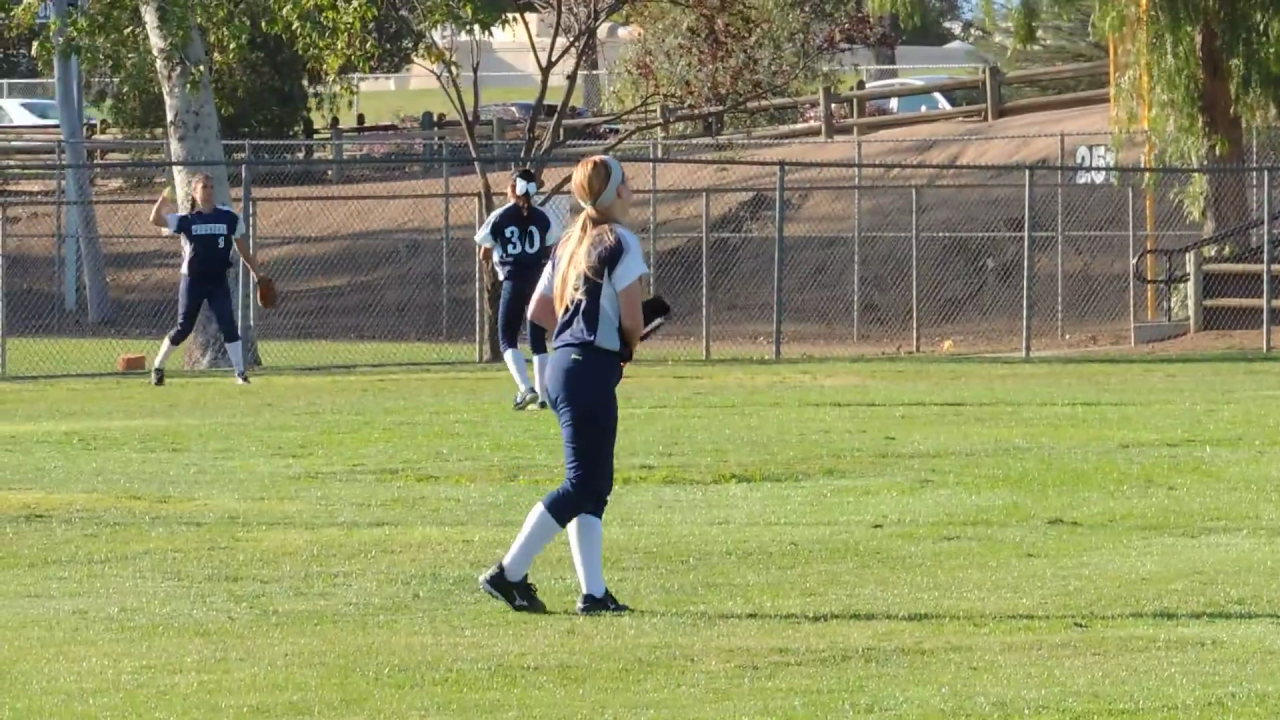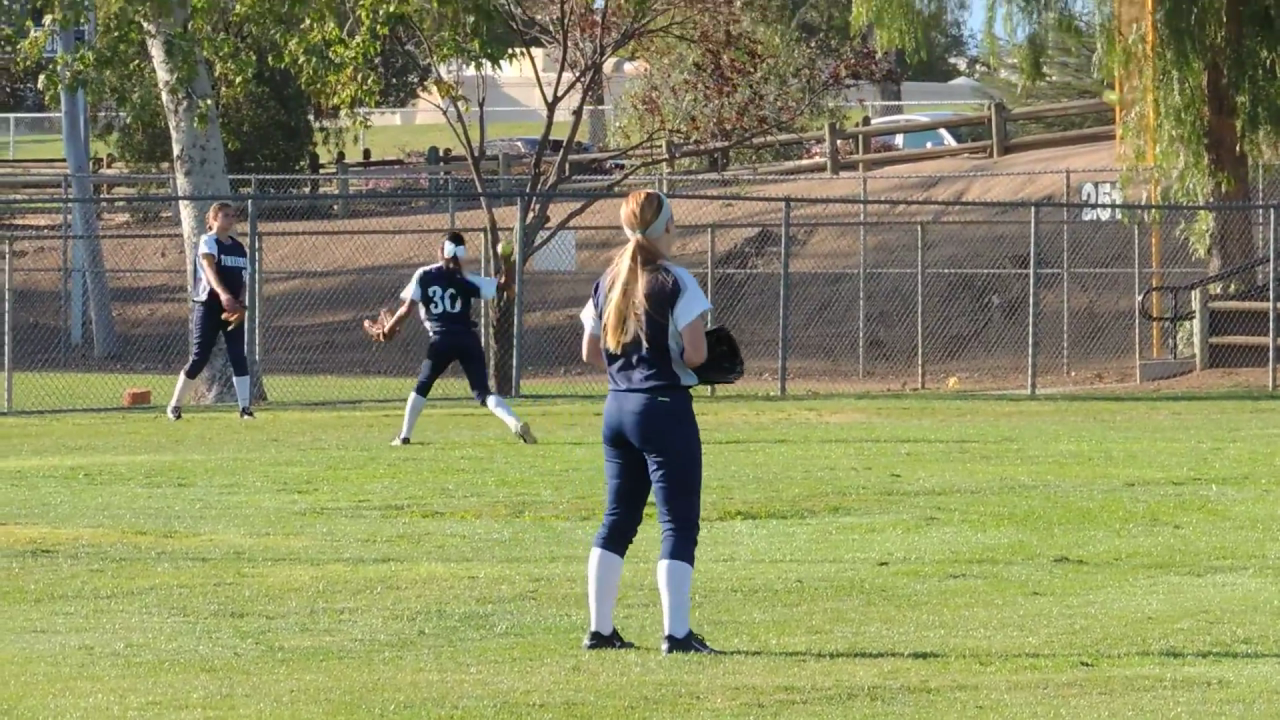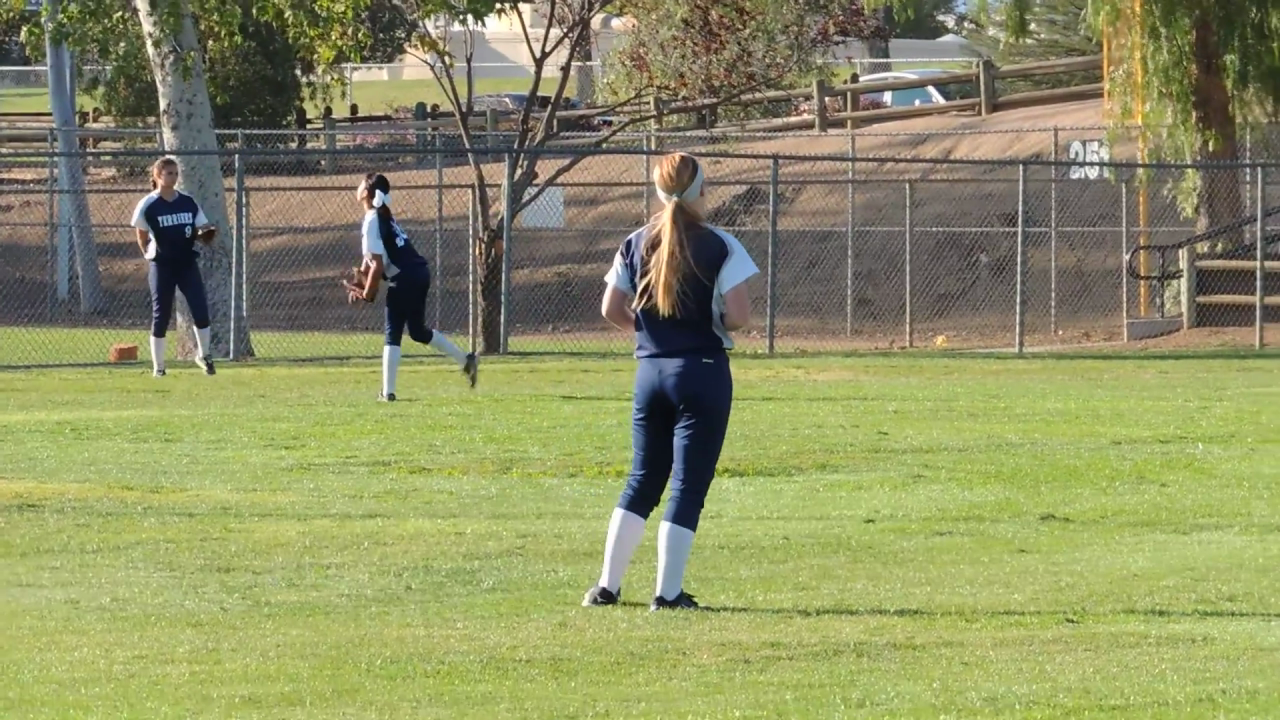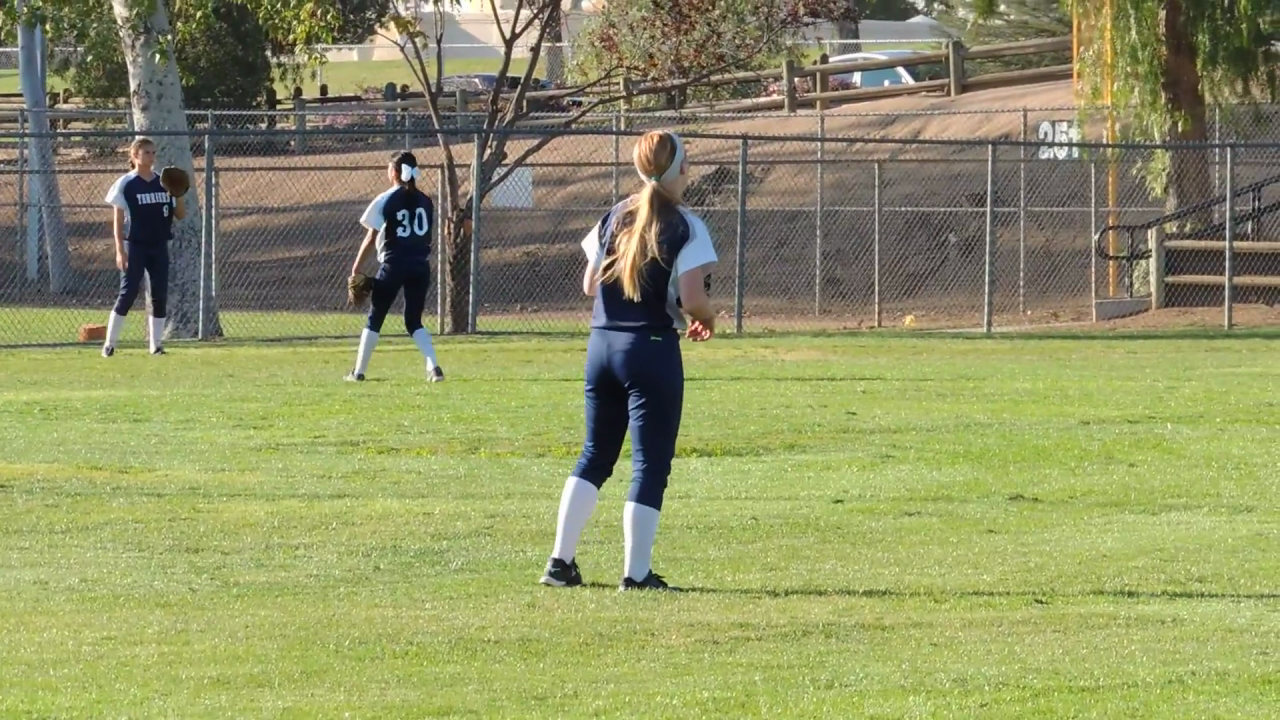
dt=0.7s
person 1, frame 1
left shoulder: (570, 242)
right shoulder: (621, 241)
left elbow: (538, 311)
right elbow: (630, 316)
right wrist: (630, 344)
left hip: (562, 366)
right hip: (589, 370)
left knee: (591, 483)
right knee: (585, 485)
left ankle: (593, 592)
right ankle: (509, 572)
person 1, frame 2
left shoulder: (609, 281)
right shoulder: (676, 281)
left elbow: (591, 352)
right elbow: (696, 353)
right wrist: (681, 361)
left hip: (618, 409)
right hip: (664, 410)
left knee: (618, 520)
right knee: (680, 524)
left ankle: (600, 629)
right ankle: (677, 634)
person 1, frame 3
left shoulder: (636, 243)
right shoulder: (719, 244)
left elbow: (611, 309)
right elbow: (739, 315)
right wrist: (713, 324)
left hip: (651, 372)
right hip: (702, 374)
left knee: (643, 480)
right knee: (688, 486)
left ankle: (606, 587)
right ankle: (668, 594)
person 1, frame 4
left shoulder: (614, 217)
right shoulder: (685, 227)
left elbow: (590, 283)
right elbow: (692, 300)
right wrist: (707, 316)
left hip: (602, 346)
right hip: (652, 352)
left knee: (595, 455)
right knee: (651, 464)
left ankle: (561, 560)
right ankle: (637, 574)
person 2, frame 1
left shoulder: (498, 217)
right shoulder: (543, 217)
left elbow: (485, 256)
right elbow: (549, 253)
left hip: (513, 283)
right hip: (539, 283)
left knee: (507, 340)
right knee: (538, 341)
left ankle: (527, 388)
right ankle: (541, 396)
person 2, frame 2
left shoulder: (423, 275)
right shoulder: (465, 279)
left elbow: (406, 310)
right elbow: (500, 287)
left wrist: (387, 330)
left hip: (443, 340)
right hip: (469, 340)
left knee: (423, 386)
right knee: (483, 392)
left ankle: (404, 435)
right ankle: (516, 424)
person 2, frame 3
left shoulder: (371, 223)
right shoulder: (380, 216)
left elbow: (377, 265)
right elbow: (371, 256)
left wrist: (368, 292)
right wrist: (359, 283)
left hip: (404, 280)
right hip: (419, 273)
left knee: (393, 335)
right knee: (419, 330)
left ankle: (389, 392)
right ankle: (465, 359)
person 2, frame 4
left shoulder: (384, 200)
right shoulder: (426, 201)
left elbow: (371, 239)
right elbow: (427, 238)
left wrist: (356, 268)
left hip: (394, 266)
right hip: (420, 266)
left knee: (375, 319)
right knee: (414, 321)
left ankle: (358, 372)
right ankle: (433, 366)
person 3, frame 1
left shoulder: (229, 216)
right shoulder: (186, 218)
left elbow: (241, 247)
right elbow: (156, 220)
left wrist: (257, 273)
right wrist: (163, 200)
left hip: (219, 279)
right hip: (194, 279)
left knee: (228, 324)
right knee: (184, 327)
left ankle: (240, 372)
right ankle: (159, 365)
person 3, frame 2
left shoulder: (239, 247)
right shoulder: (207, 242)
right elbow: (210, 269)
left wrist: (239, 302)
right wrist: (223, 293)
left hip: (230, 310)
right hip: (208, 308)
left knee: (239, 357)
right knee: (199, 358)
left ankle: (245, 407)
right ankle: (175, 405)
person 3, frame 3
left shoulder: (189, 202)
right shoulder: (147, 206)
left elbow: (199, 232)
right elbow: (142, 238)
left wrist: (207, 234)
right wrist: (153, 262)
left hip: (187, 263)
right hip: (161, 266)
left knee: (201, 310)
right knee: (161, 315)
left ankle: (204, 355)
right ankle: (159, 366)
person 3, frame 4
left shoulder: (165, 183)
right shoulder: (125, 184)
left elbow: (180, 215)
right elbow: (118, 219)
left wrist: (178, 196)
right wrist: (120, 250)
left hip: (159, 246)
right hip: (134, 245)
left knee: (160, 296)
right knee: (128, 293)
left ankle: (156, 345)
right ankle: (109, 344)
